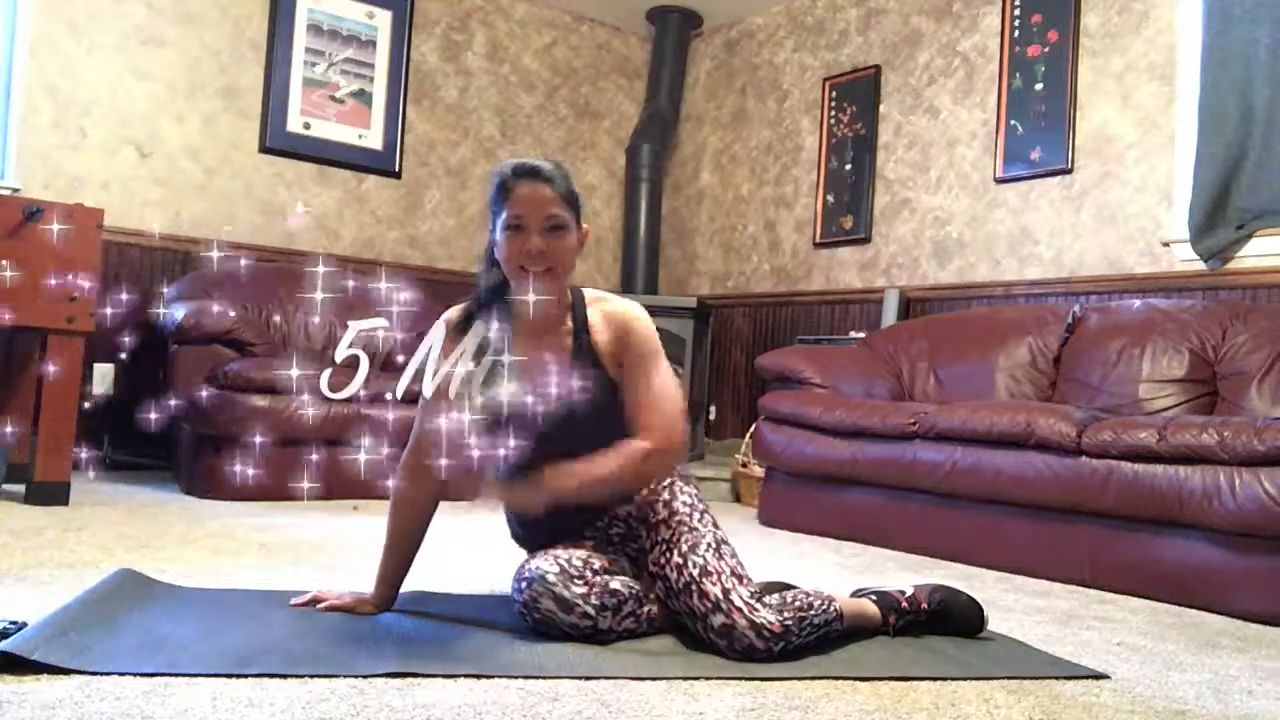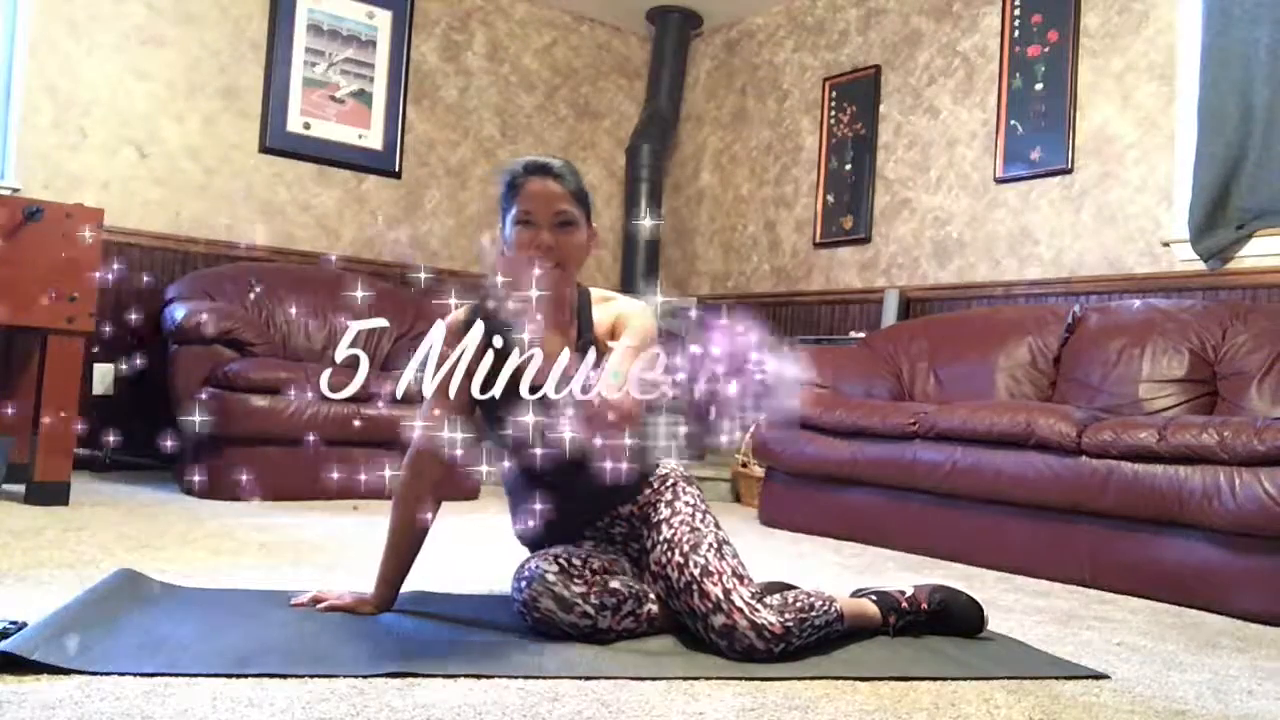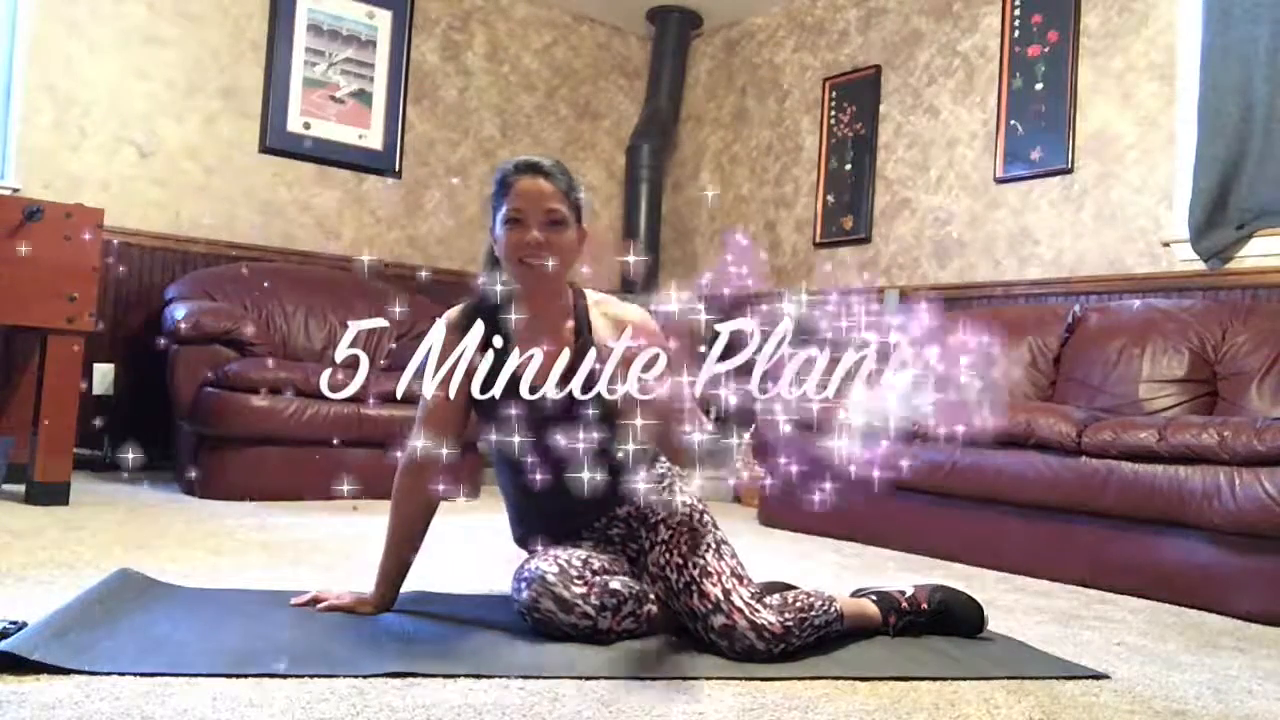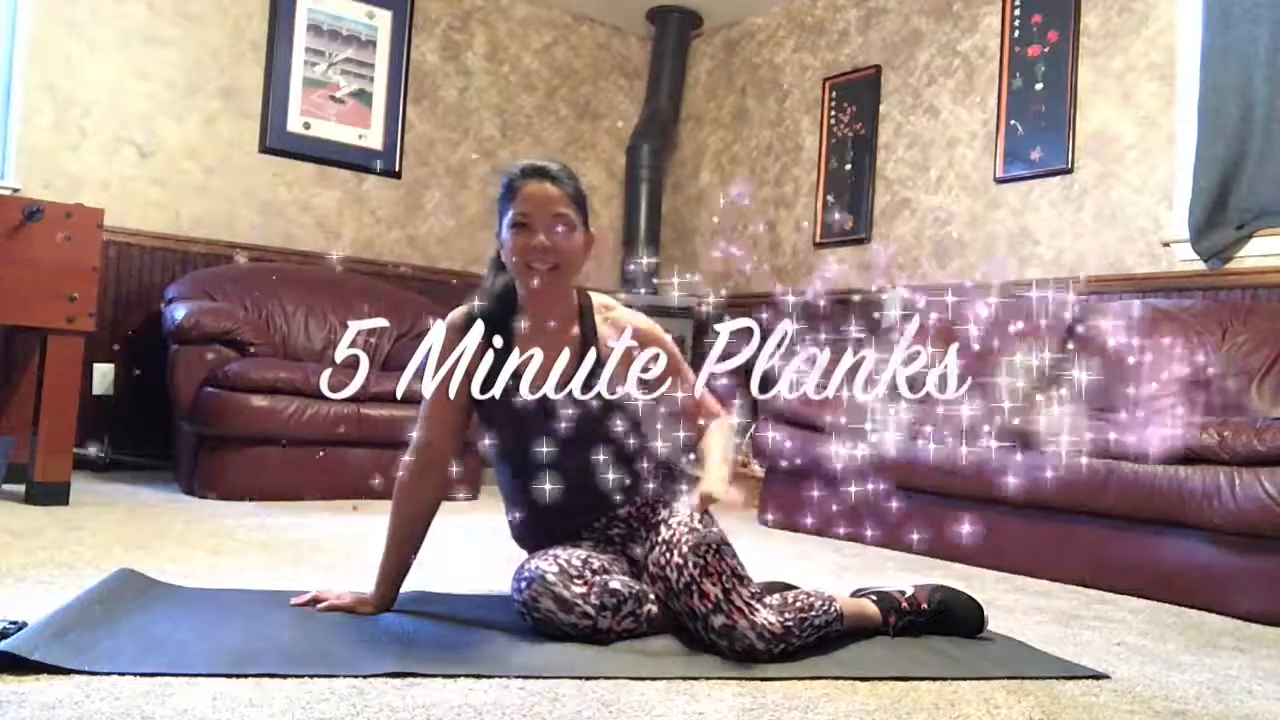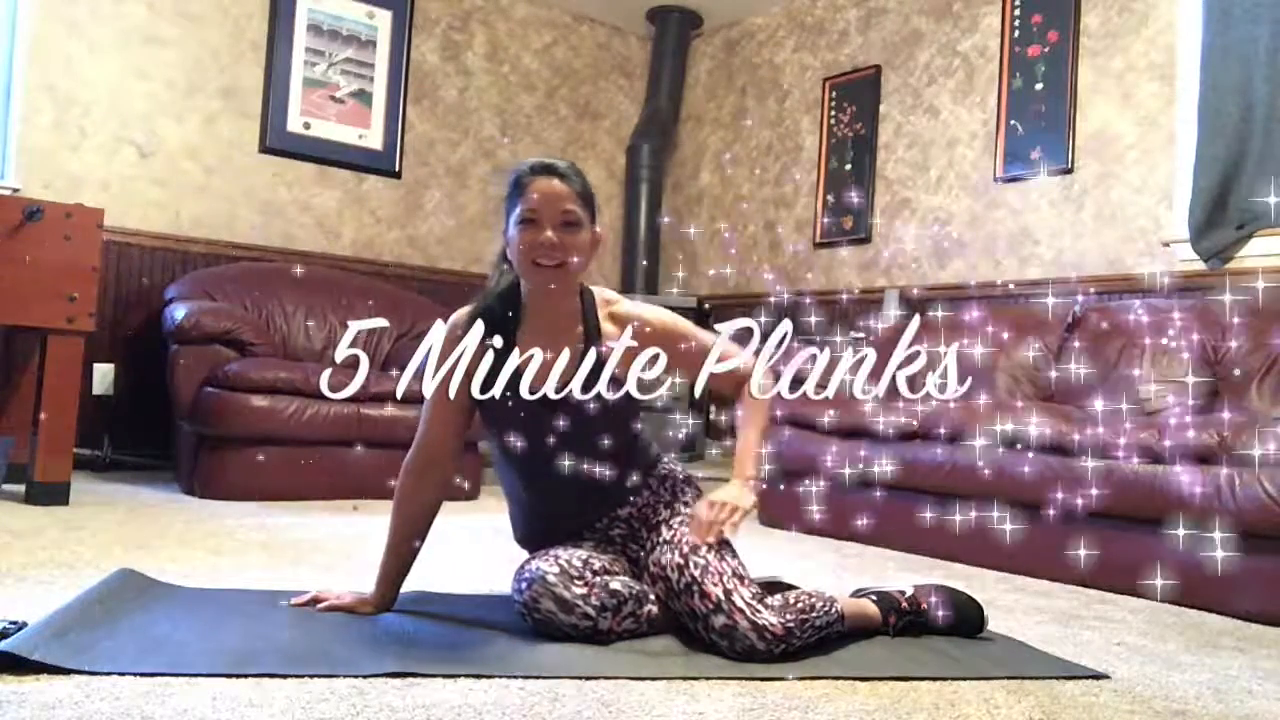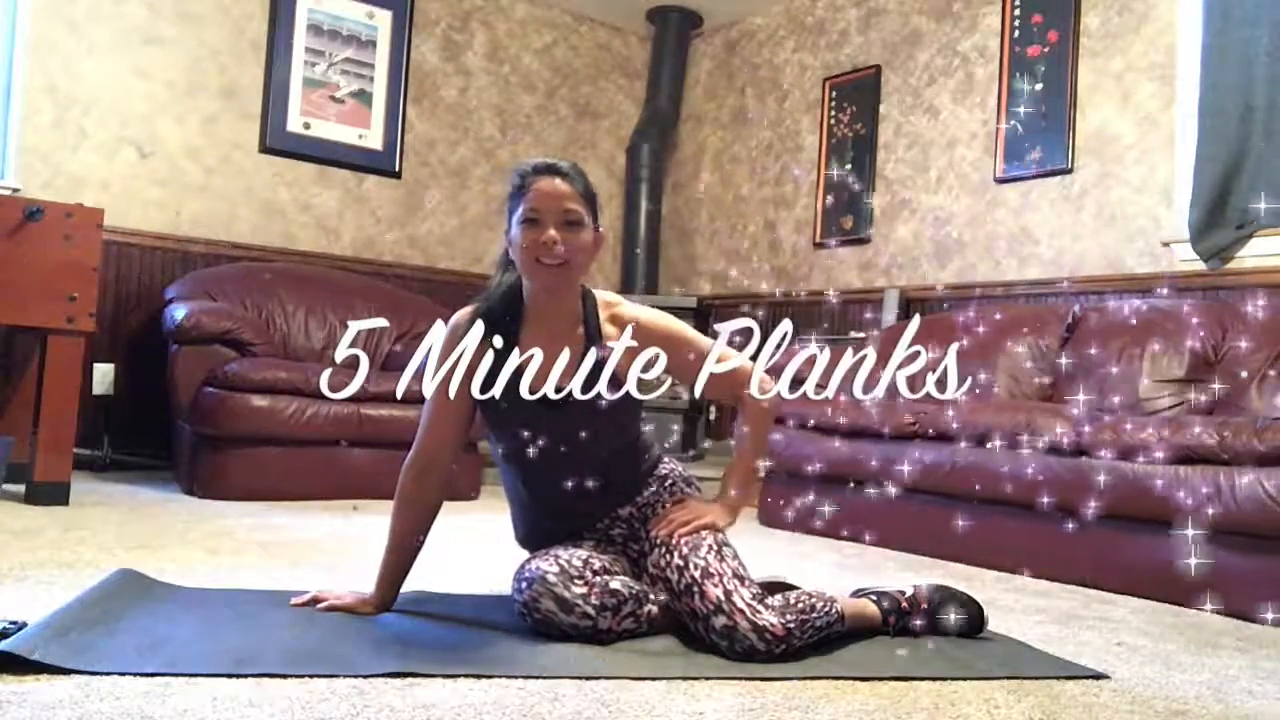
dt=0.2s
person 1, frame 1
left shoulder: (621, 323)
right shoulder: (463, 330)
left elbow: (666, 448)
right elbow: (425, 464)
left wrist: (548, 484)
right wrist: (381, 593)
left hip: (644, 508)
right hip: (559, 542)
left knee: (749, 630)
right knee: (541, 594)
left ankle: (899, 601)
right ankle: (696, 598)
person 1, frame 2
left shoulder: (623, 315)
right shoulder: (468, 329)
left elbow: (615, 414)
right elbow: (428, 463)
left wrist: (538, 318)
right wrist: (382, 592)
left hip: (648, 503)
right hip: (563, 538)
left knee: (750, 631)
right knee: (541, 594)
left ankle: (898, 603)
right ankle: (713, 598)
person 1, frame 3
left shoulder: (622, 324)
right shoulder: (465, 330)
left elbow: (682, 447)
right elbow: (425, 464)
left wrist: (675, 411)
right wrist: (380, 594)
left hip: (644, 507)
right hip: (558, 540)
left knee: (748, 631)
right knee: (540, 594)
left ankle: (898, 603)
right ankle: (715, 599)
person 1, frame 4
left shoulder: (627, 332)
right shoulder: (468, 331)
left elbow: (710, 415)
right elbow: (426, 465)
left wrist: (717, 474)
right wrist: (381, 592)
left hip: (647, 507)
right hip: (559, 541)
left knee: (749, 630)
right knee: (541, 591)
left ankle: (894, 603)
right ankle: (693, 601)
person 1, frame 5
left shoulder: (632, 325)
right shoulder: (472, 330)
left elbow: (752, 378)
right elbow: (427, 465)
left wrist: (741, 481)
right wrist: (382, 592)
left hip: (649, 505)
right hip: (560, 540)
left knee: (752, 632)
right knee: (542, 593)
left ankle: (894, 603)
right ankle: (713, 597)
person 1, frame 6
left shoulder: (633, 329)
right shoulder: (474, 330)
left elbow: (756, 392)
right elbow: (428, 465)
left wrist: (729, 500)
right wrist: (381, 593)
left hip: (648, 505)
right hip: (562, 539)
left knee: (752, 633)
right knee: (542, 593)
left ankle: (888, 603)
right ankle: (707, 599)
